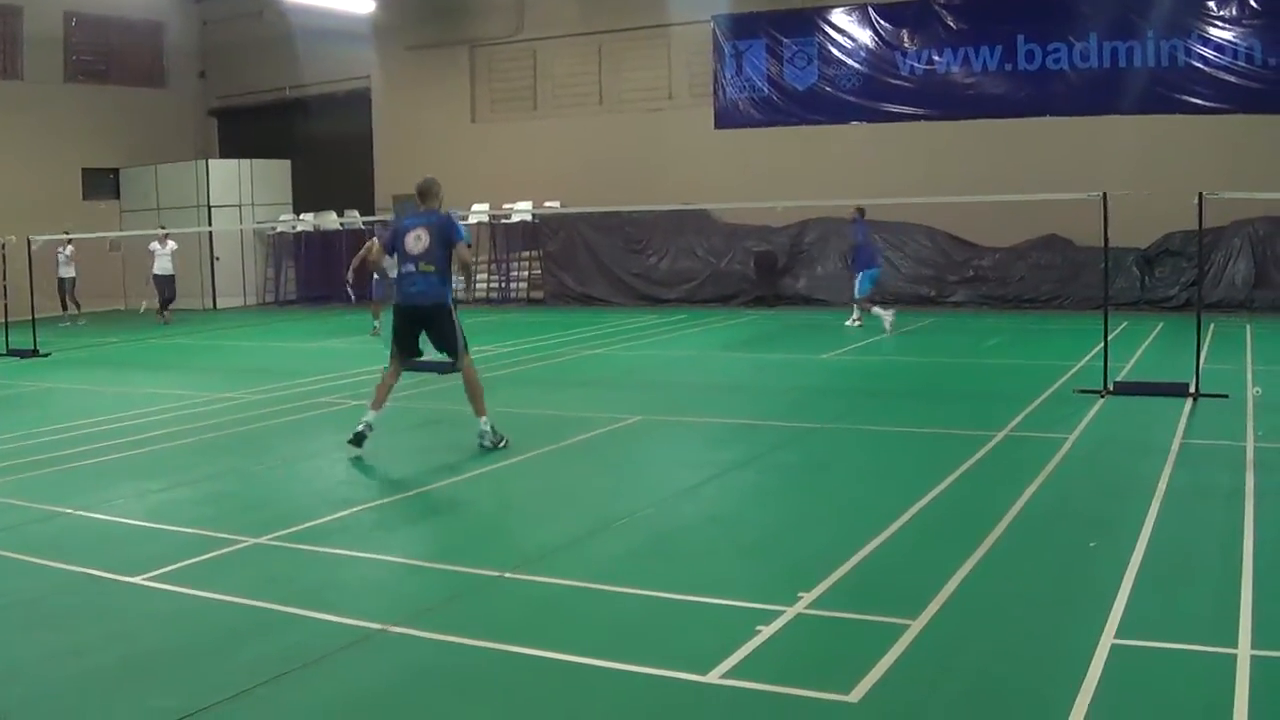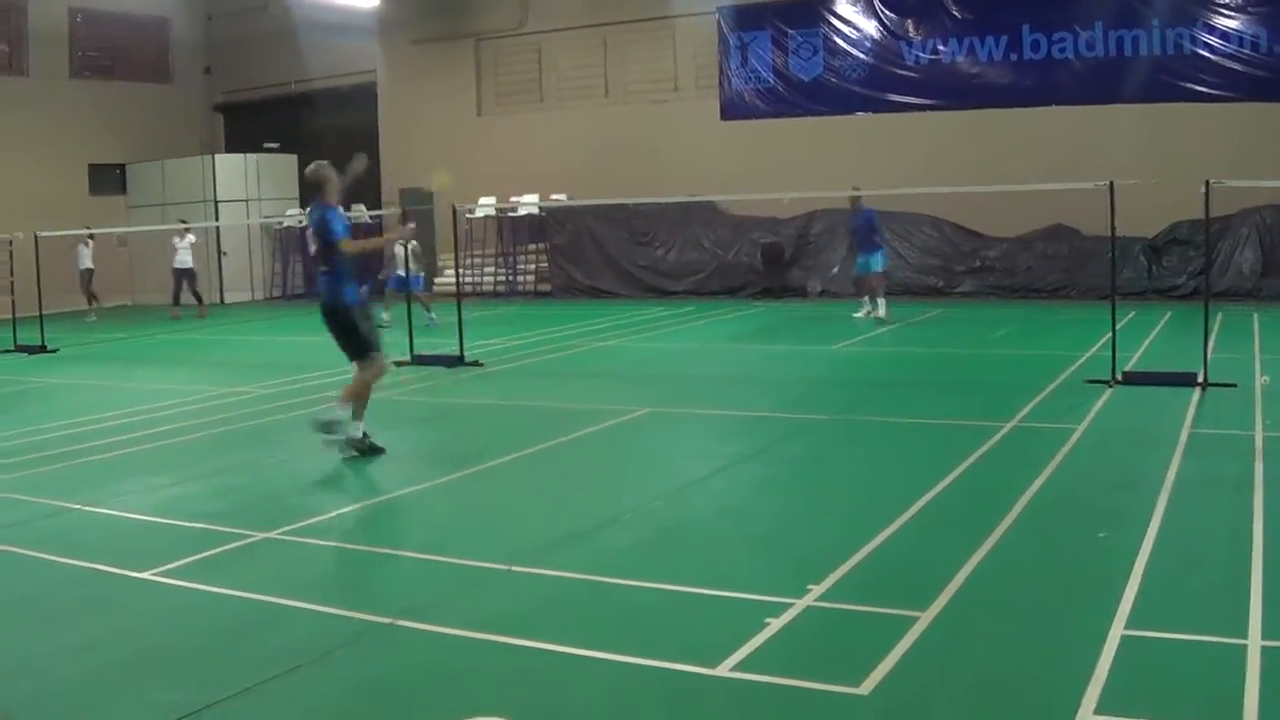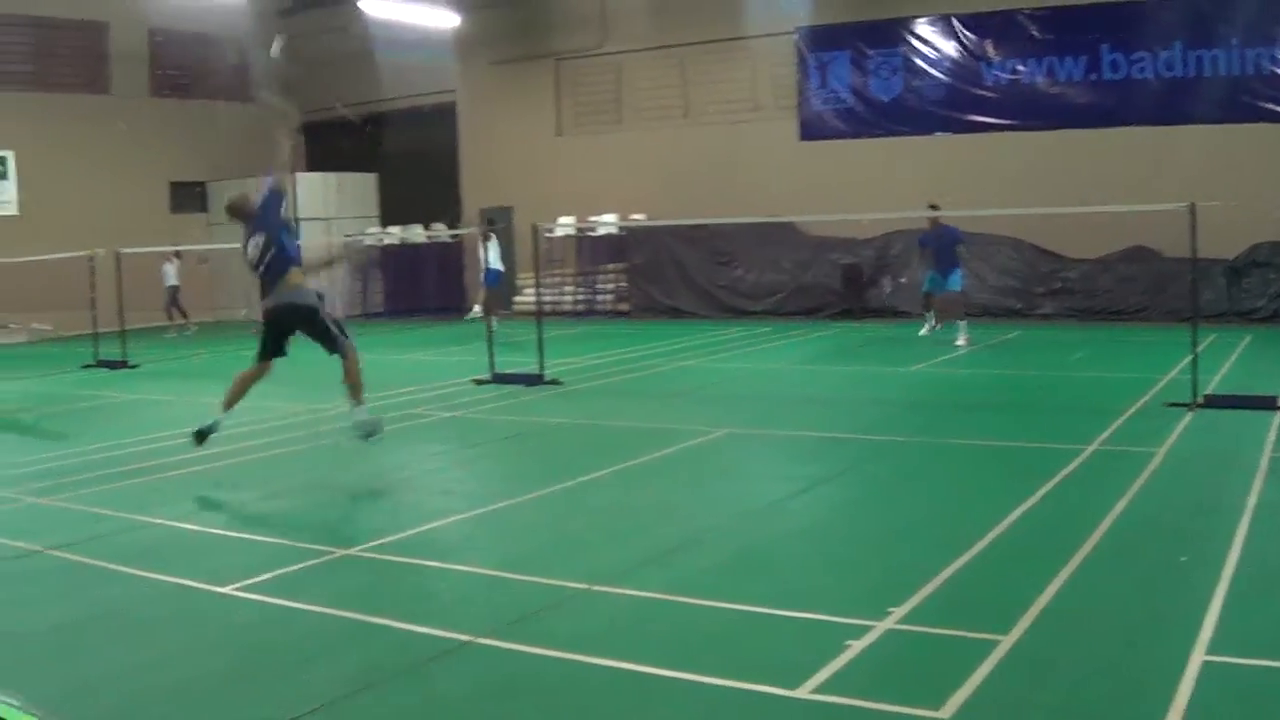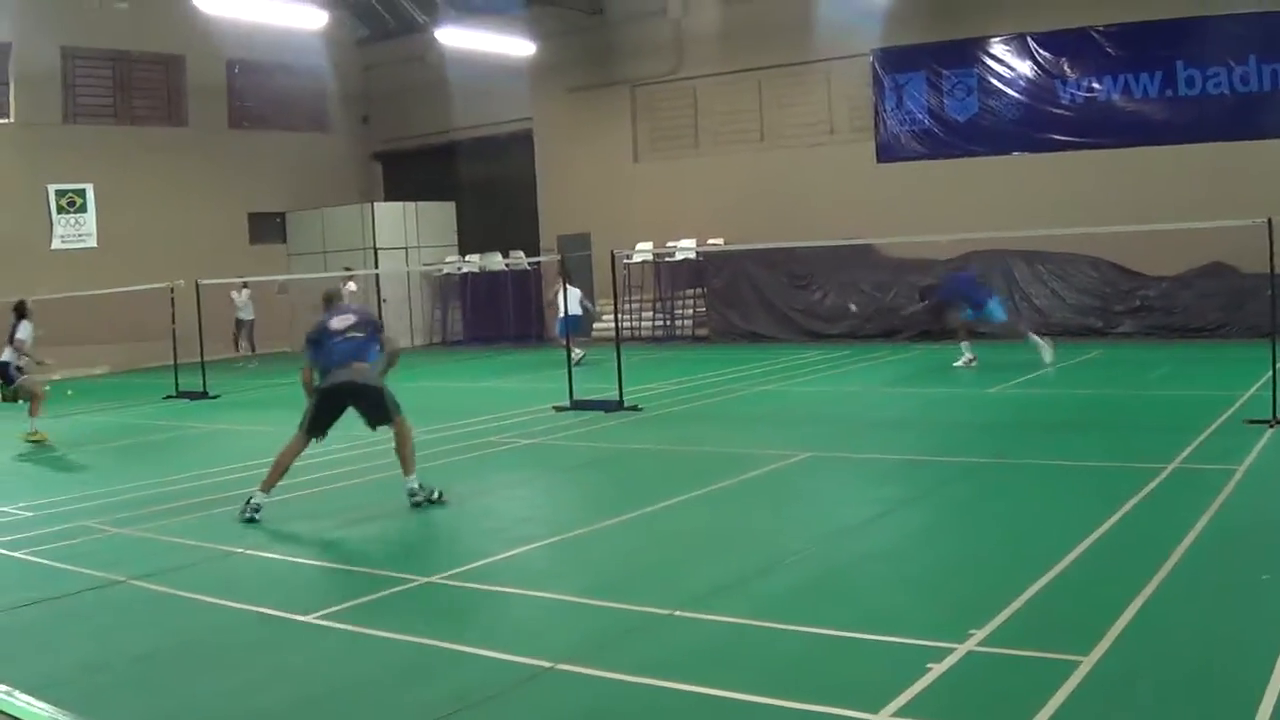
dt=0.5s
person 1, frame 1
left shoulder: (400, 225)
right shoulder: (447, 222)
left elbow: (376, 256)
right elbow: (464, 258)
right wrist: (469, 283)
left hip: (404, 303)
right hip: (436, 302)
left knee: (395, 366)
right knee: (465, 364)
left ankle: (367, 423)
right ankle: (485, 430)
person 1, frame 2
left shoulder: (319, 211)
right shoulder: (330, 214)
left elbow: (336, 191)
right elbow: (349, 249)
left wrist: (351, 173)
right wrist: (388, 239)
left hip: (332, 300)
right hip: (345, 299)
left knee: (365, 364)
right knee: (374, 363)
left ankle: (356, 433)
right ankle: (334, 417)
person 1, frame 3
left shoulder: (250, 241)
right shoulder: (268, 221)
right elbow: (283, 176)
left wrist: (321, 262)
right wrist: (287, 145)
left hip: (274, 308)
right hip: (301, 300)
left knee: (260, 368)
right knee: (347, 352)
left ankle: (218, 420)
right ankle: (360, 414)
person 1, frame 4
left shoulder: (317, 331)
right shoulder: (365, 316)
left elbow: (307, 377)
right elbow: (393, 351)
left wrist: (315, 404)
right wrist: (380, 375)
left hip: (332, 383)
right hip: (367, 379)
left knee: (299, 442)
right knee: (400, 425)
left ankle: (257, 500)
right ankle: (414, 488)
